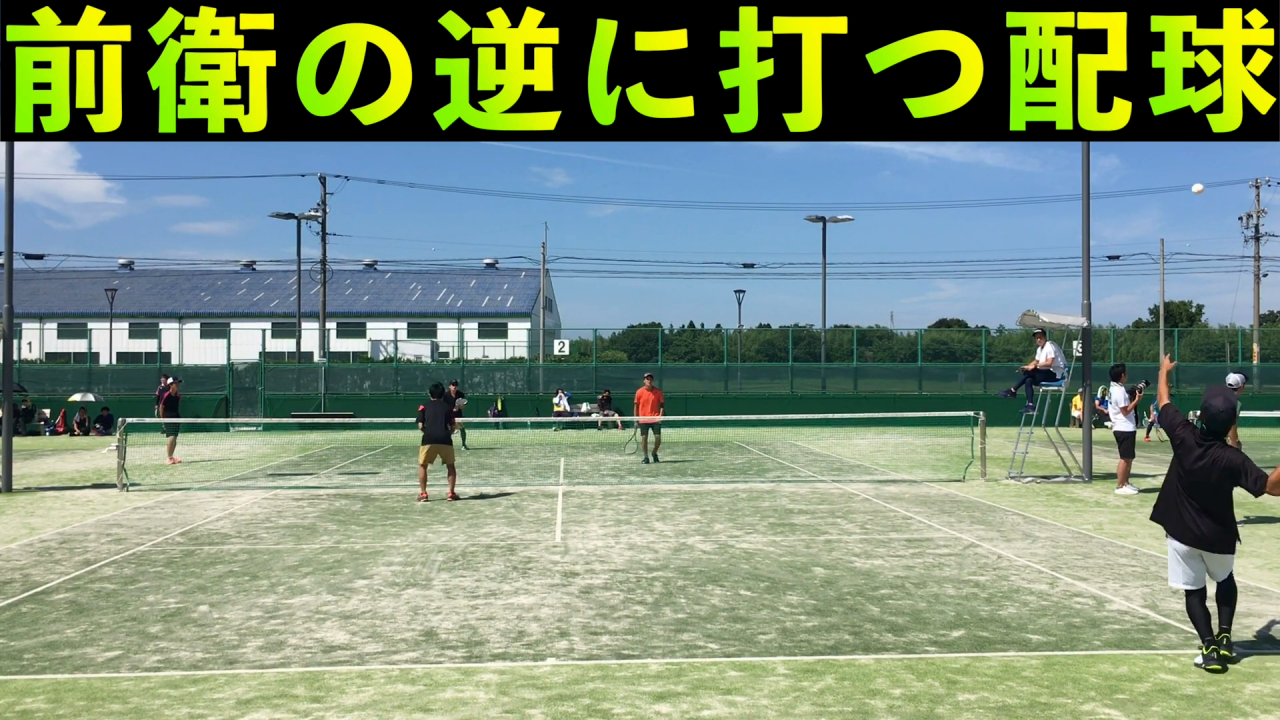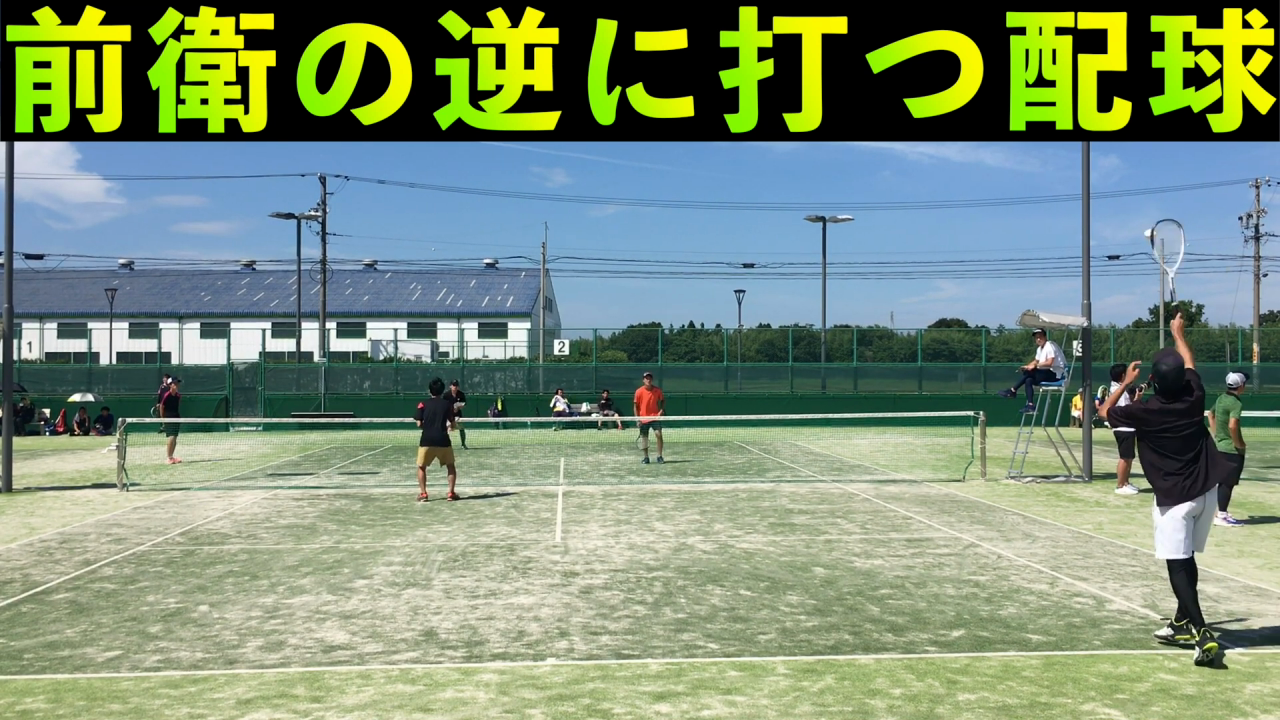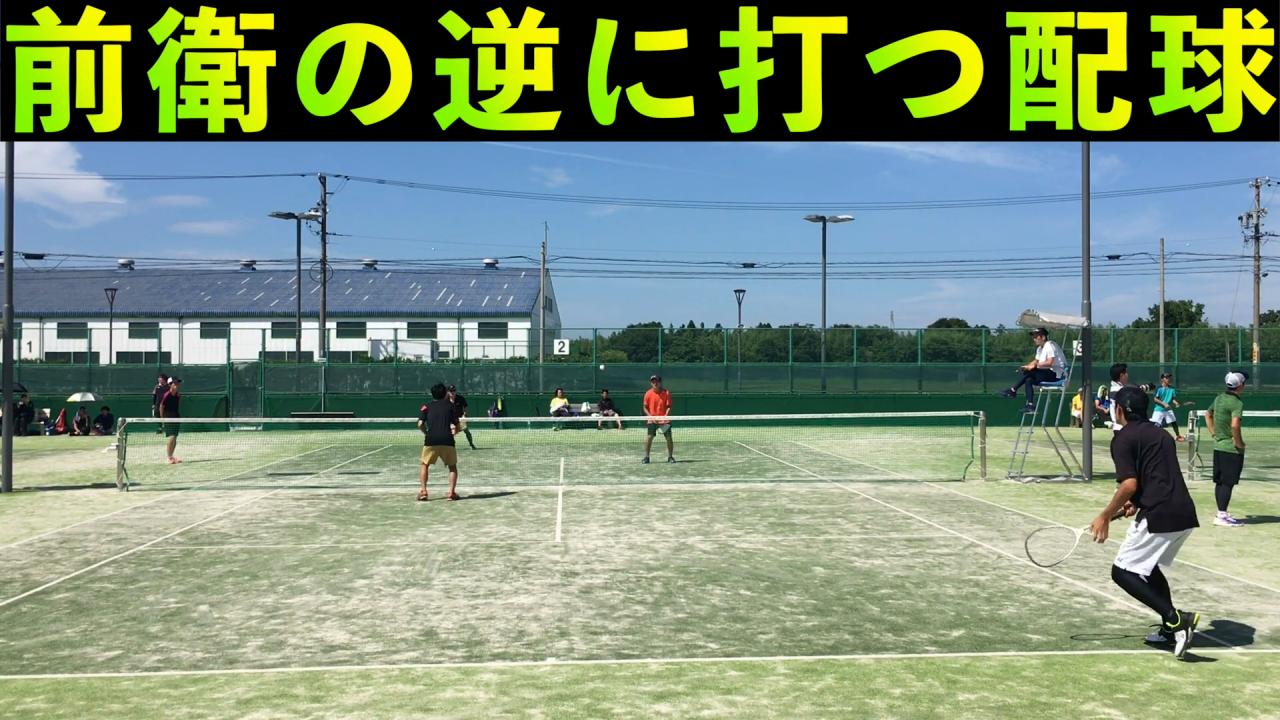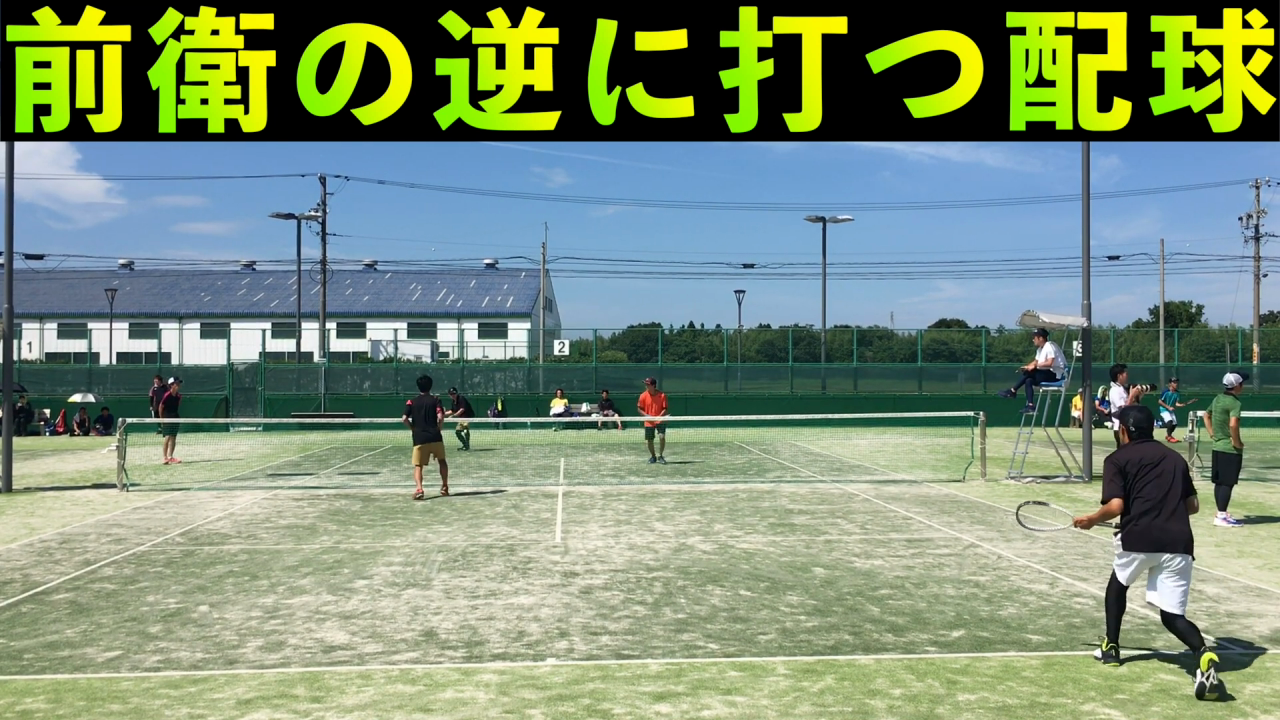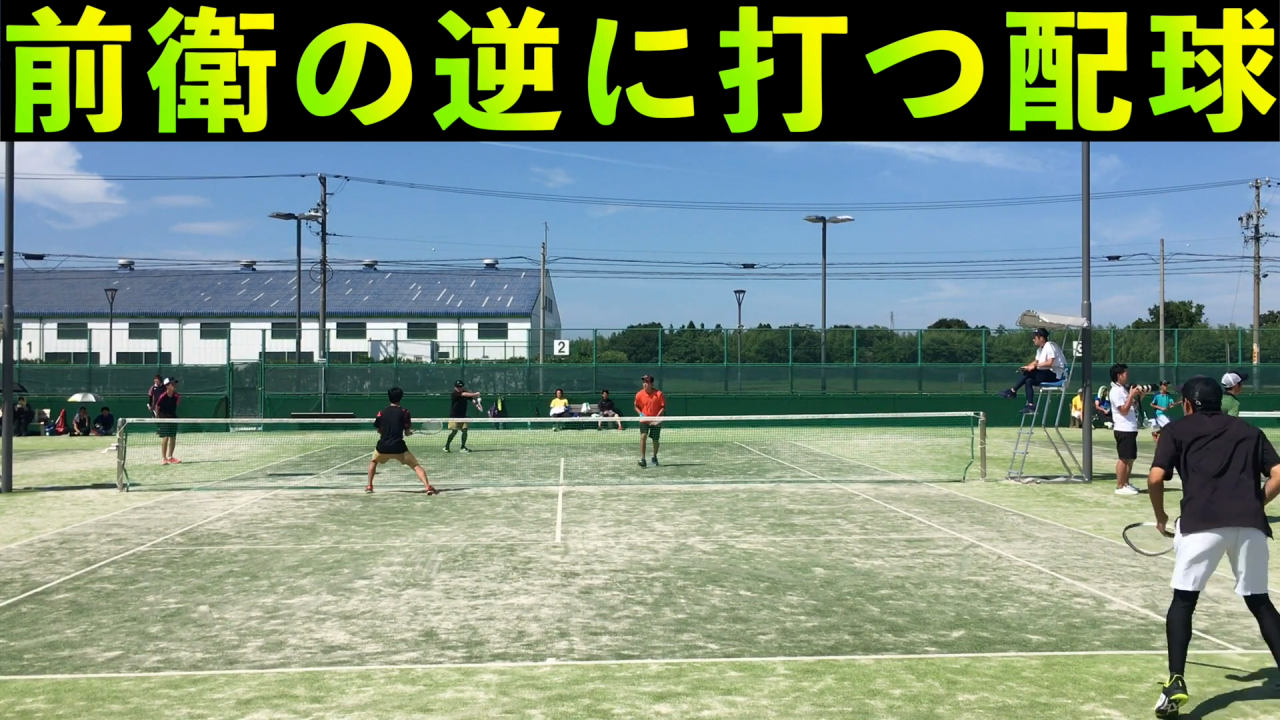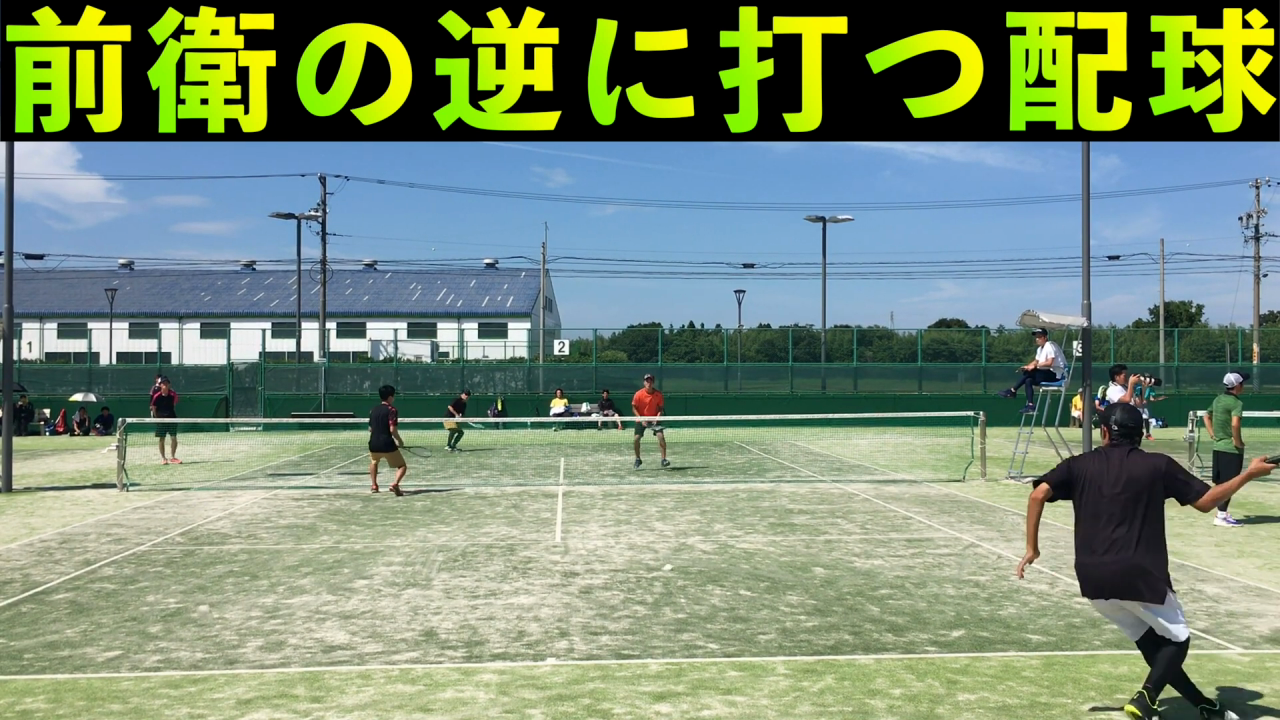
dt=0.5s
person 1, frame 1
left shoulder: (1183, 437)
right shoulder: (1232, 459)
left elbow: (1163, 401)
left wrist: (1164, 369)
left hip: (1181, 533)
right hip: (1218, 537)
left knee: (1194, 592)
right knee: (1225, 583)
left ankle: (1210, 648)
right ankle: (1224, 637)
person 1, frame 2
left shoulder: (1144, 411)
right shoulder: (1194, 395)
left elbow: (1106, 412)
right elbow: (1190, 363)
left wrist: (1127, 381)
right wrist: (1178, 334)
left hip: (1174, 496)
right hip: (1205, 492)
left knee: (1178, 567)
right knee: (1185, 560)
left ankle: (1202, 635)
right ankle: (1182, 626)
person 1, frame 3
left shoulder: (1124, 438)
right shoulder: (1161, 434)
left elbow: (1130, 485)
left wrist: (1104, 517)
right wrist: (1137, 502)
left hip: (1159, 516)
right hip: (1184, 514)
left knee: (1123, 573)
right knee: (1147, 567)
left ankle: (1177, 620)
right ankle: (1172, 629)
person 1, frame 4
left shoulder: (1118, 459)
right shoulder: (1176, 459)
left elbow: (1115, 507)
right elbow: (1191, 505)
left wrist: (1089, 520)
left hip: (1138, 539)
right hip: (1178, 544)
left knee: (1118, 583)
right knee: (1173, 616)
left ankle: (1111, 647)
right ankle: (1204, 657)
person 1, frame 5
left shoulder: (1176, 430)
right shoulder: (1249, 431)
left elbow: (1156, 477)
left wrist: (1160, 518)
left hip: (1200, 522)
right hip: (1248, 524)
left knee: (1183, 601)
left ankle: (1177, 682)
person 1, frame 6
left shoulder: (1079, 464)
right shoulder: (1157, 464)
left elbow: (1039, 492)
right elbow: (1205, 501)
left wrist: (1031, 546)
right wrist: (1250, 474)
left hip: (1093, 581)
right hip: (1141, 580)
left knee: (1152, 640)
right knee: (1177, 643)
